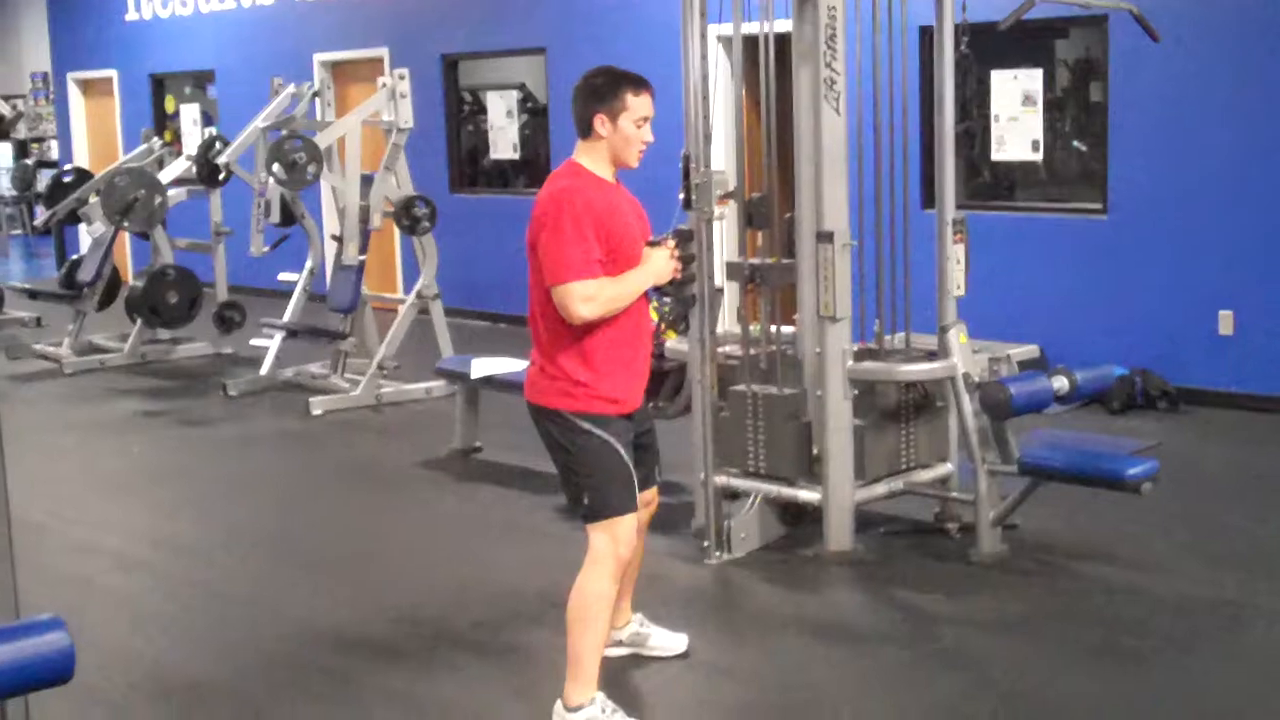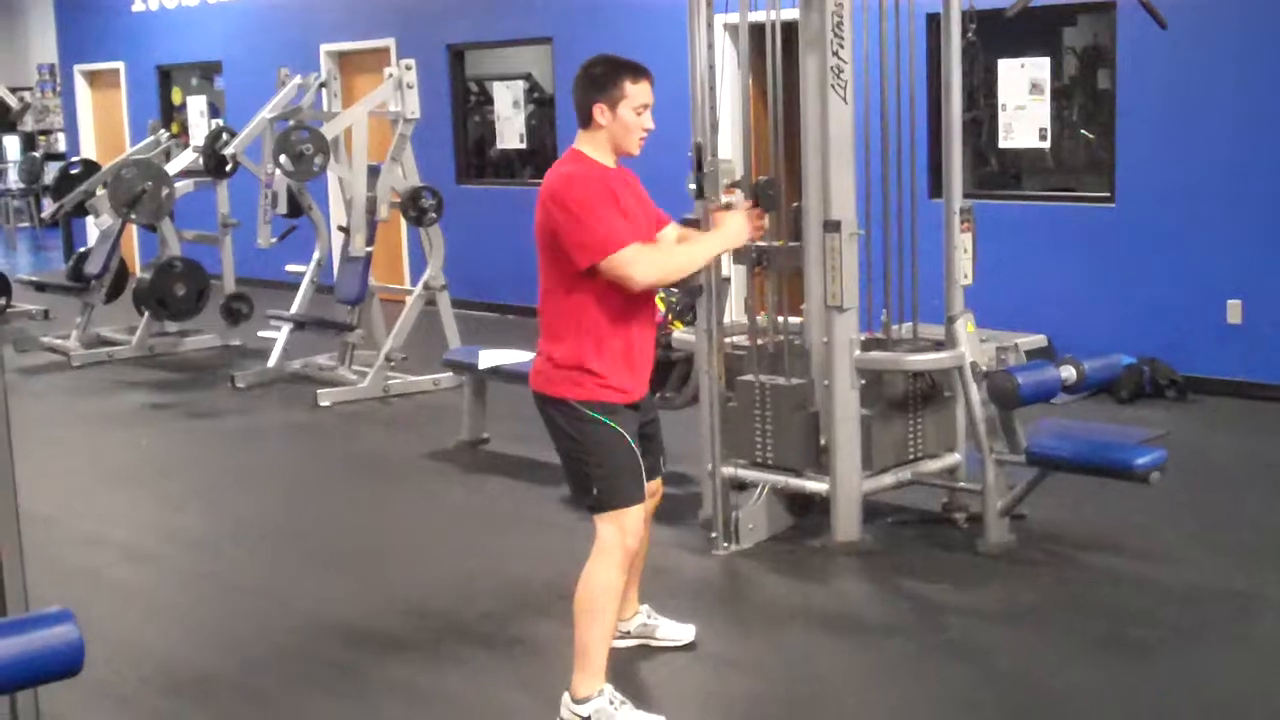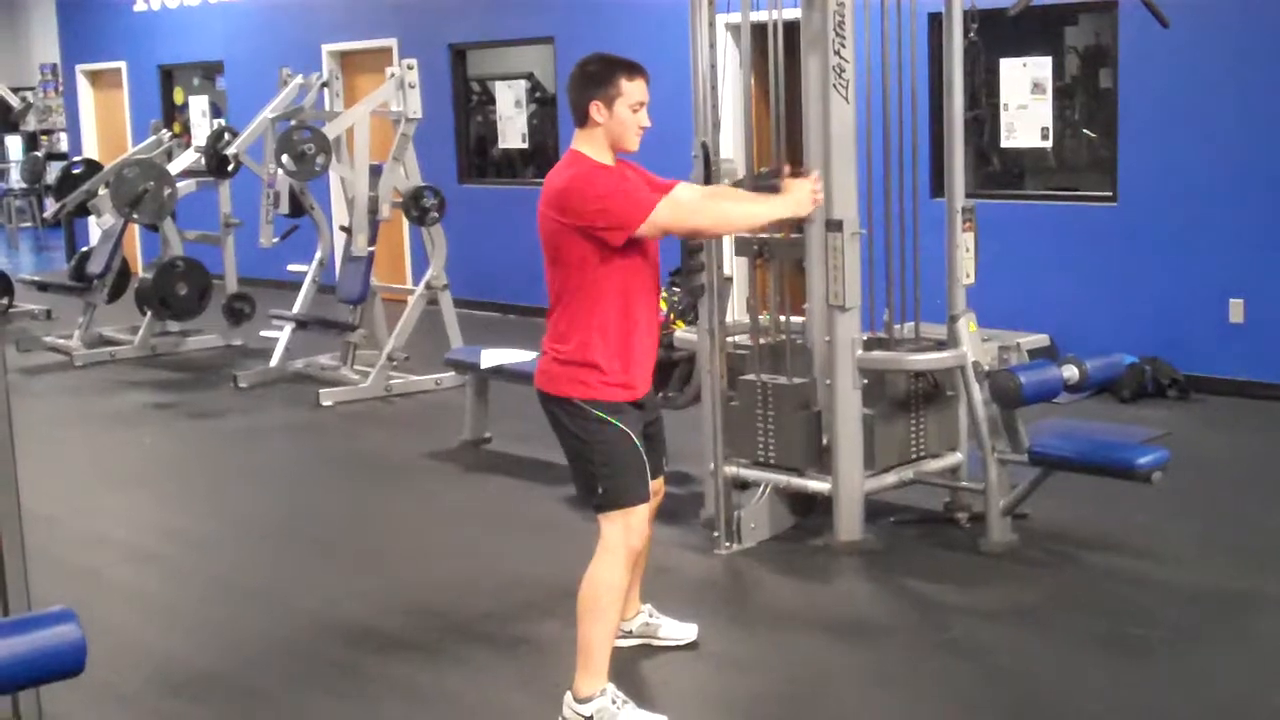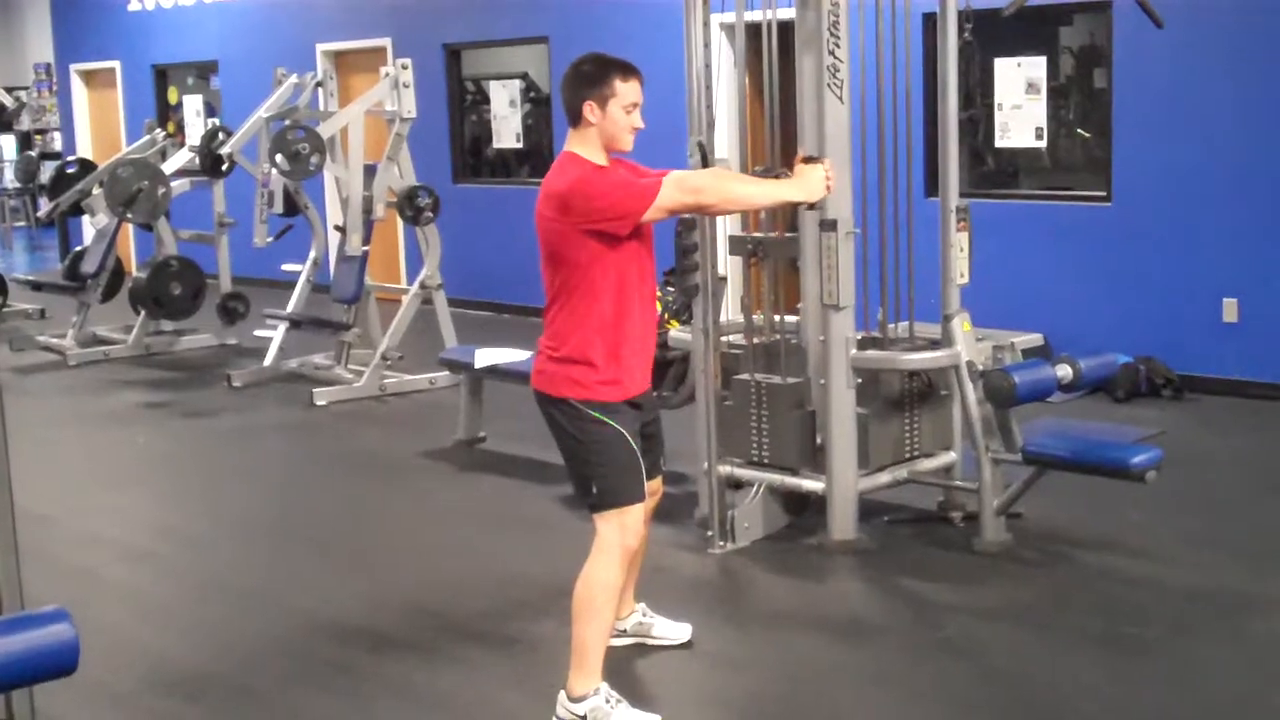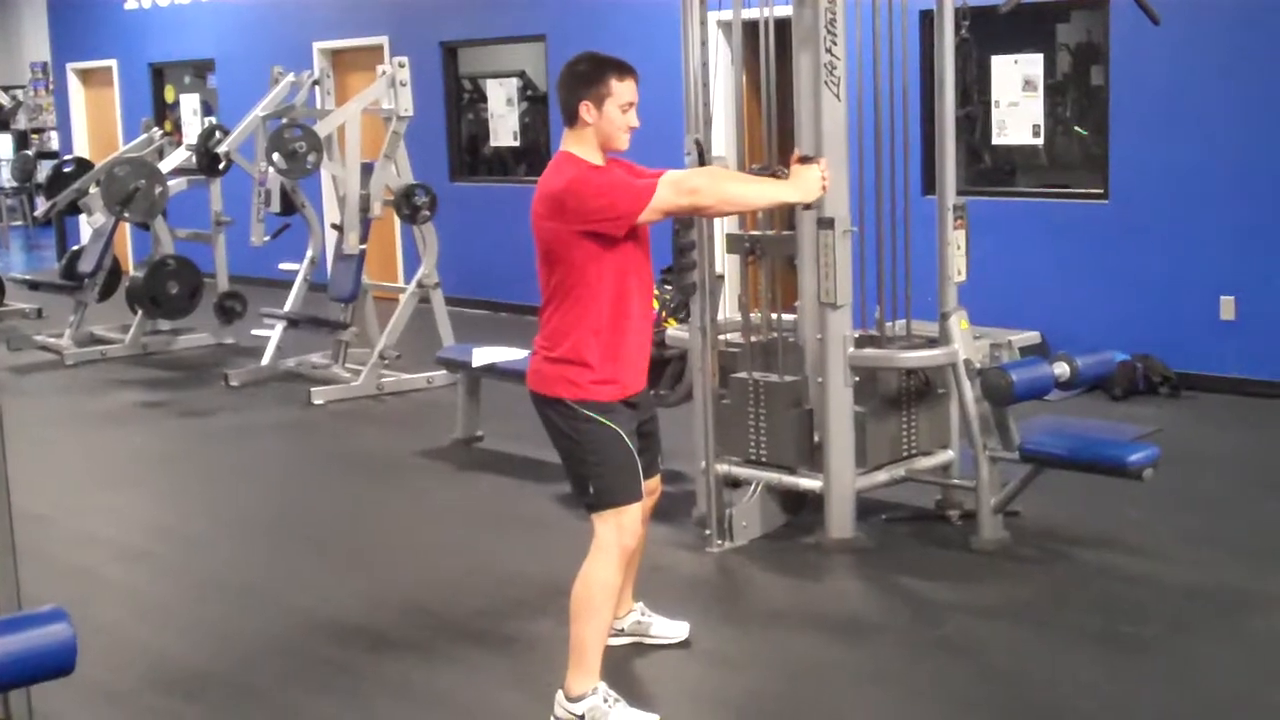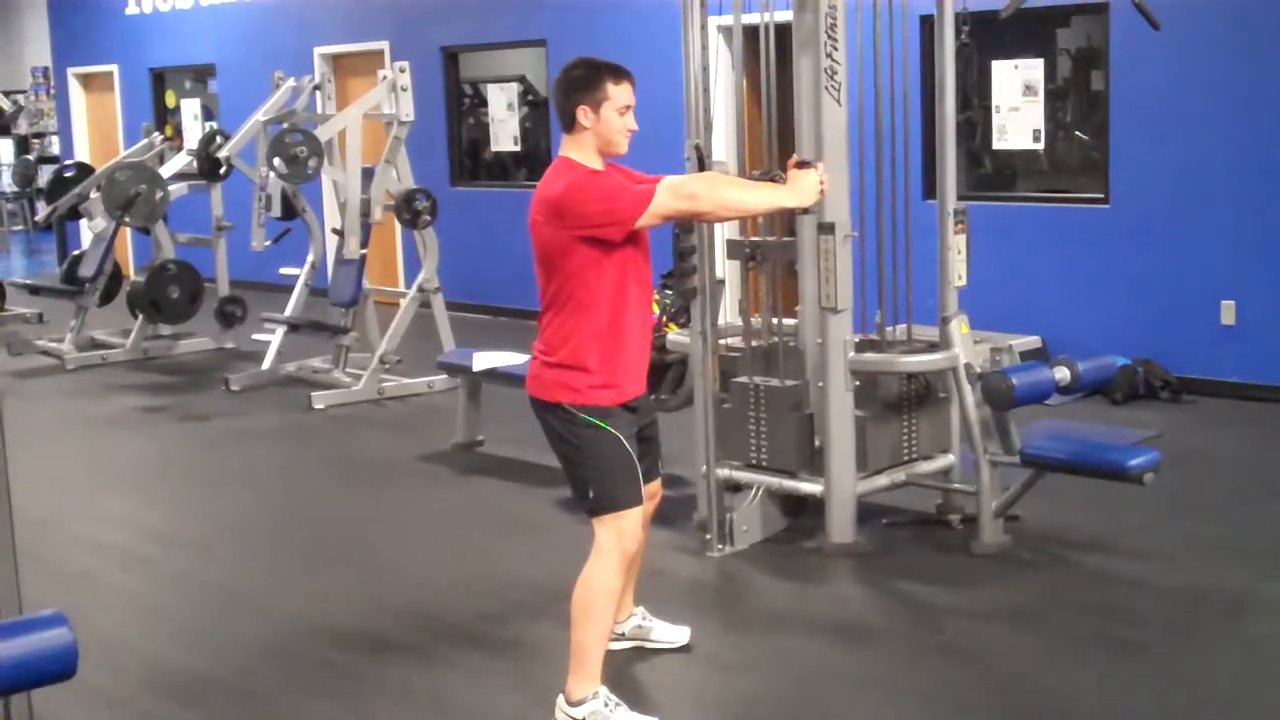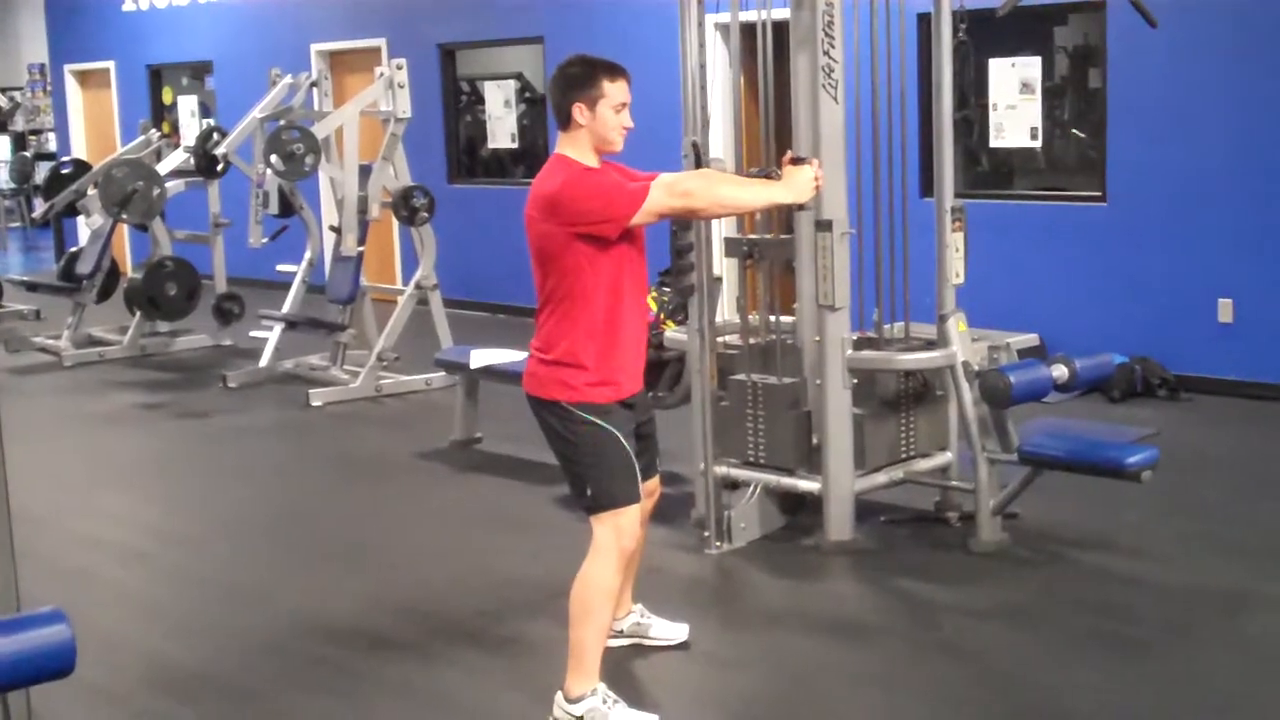
dt=0.3s
person 1, frame 1
left shoulder: (611, 191)
right shoulder: (568, 199)
right elbow: (580, 303)
left wrist: (657, 263)
right wrist: (650, 272)
left hip: (619, 391)
right hip: (581, 400)
left knee: (641, 506)
right knee: (613, 540)
left ankle: (620, 625)
person 1, frame 2
left shoulder: (619, 181)
right shoulder: (573, 186)
left elbow: (666, 242)
right elbow: (644, 267)
left wrist: (719, 231)
right wrist: (720, 239)
left hip: (622, 379)
right hip: (584, 386)
left knee: (645, 495)
right knee: (620, 529)
left ankle: (625, 618)
person 1, frame 3
left shoulder: (621, 174)
right shoulder: (580, 185)
left elbow: (699, 197)
right elbow: (690, 217)
left wrist: (778, 197)
right wrist: (785, 207)
left hip: (624, 376)
right hip: (589, 385)
left knee: (649, 494)
right knee: (625, 528)
left ankle: (628, 615)
person 1, frame 4
left shoulder: (613, 173)
right shoulder: (579, 184)
left elbow: (696, 185)
right elbow: (697, 196)
left wrist: (788, 182)
right wrist: (794, 190)
left hip: (621, 377)
right hip: (583, 386)
left knee: (645, 493)
right knee: (619, 529)
left ankle: (623, 616)
person 1, frame 5
left shoulder: (610, 172)
right shoulder: (575, 185)
left elbow: (693, 182)
right elbow: (693, 197)
left wrist: (784, 182)
right wrist: (792, 192)
left hip: (618, 377)
right hip: (581, 386)
left knee: (644, 491)
right knee: (619, 527)
left ankle: (621, 614)
person 1, frame 6
left shoulder: (609, 179)
right shoulder: (573, 190)
left elbow: (692, 187)
right elbow: (690, 202)
left wrist: (782, 186)
right wrist: (790, 196)
left hip: (619, 382)
right hip: (580, 392)
left knee: (645, 496)
right knee: (619, 532)
left ankle: (622, 620)
person 1, frame 7
left shoulder: (604, 176)
right shoulder: (568, 187)
left elbow: (686, 184)
right elbow: (684, 199)
left wrist: (776, 183)
right wrist: (784, 193)
left hip: (615, 379)
right hip: (577, 388)
left knee: (644, 492)
right knee: (617, 529)
left ankle: (620, 615)
